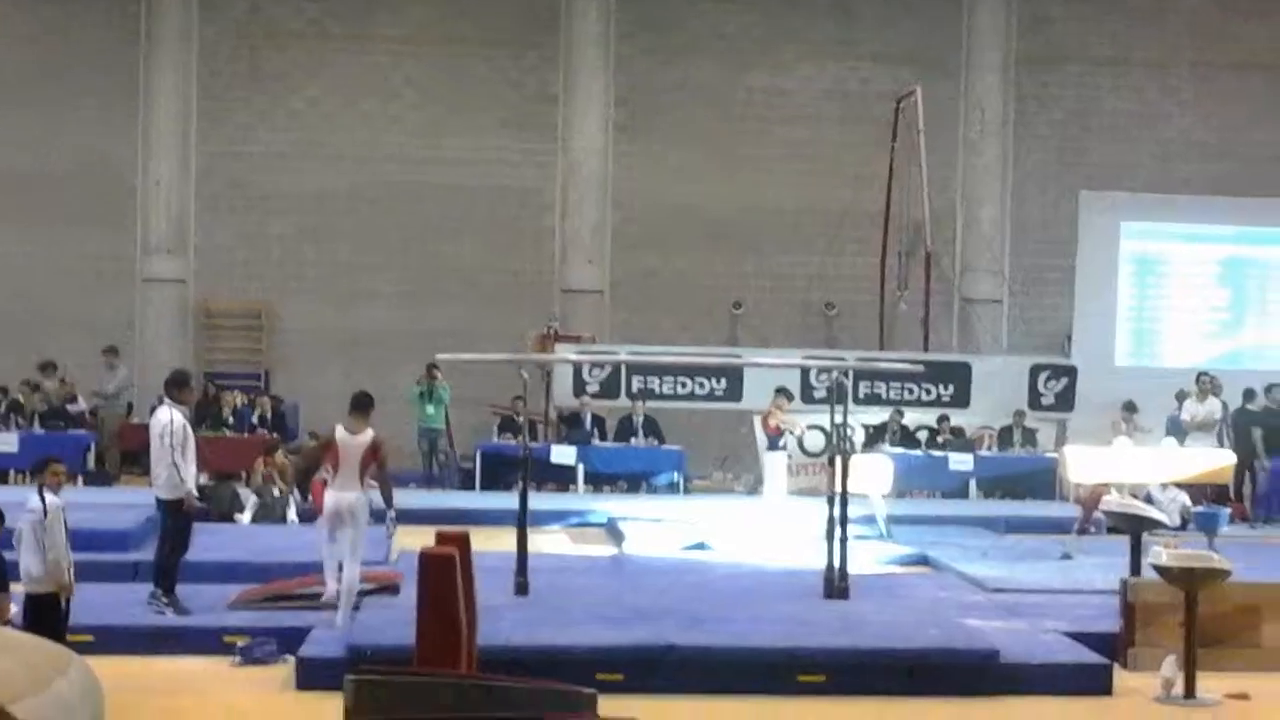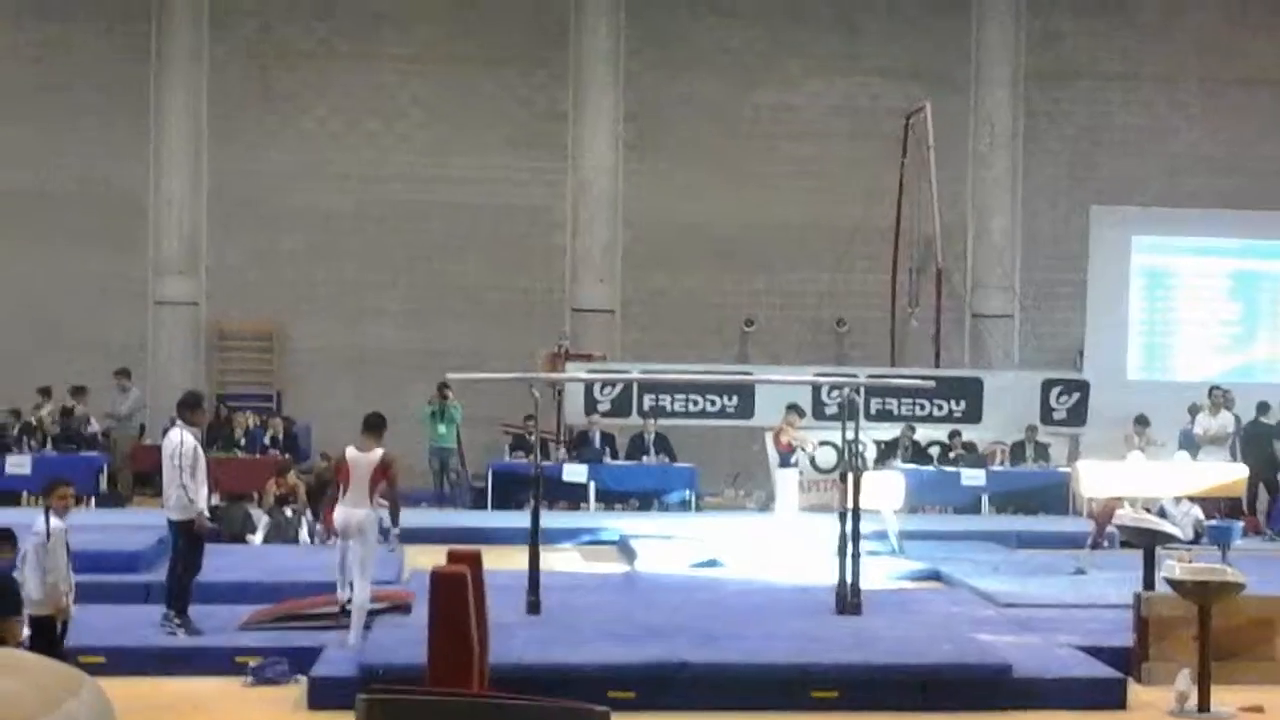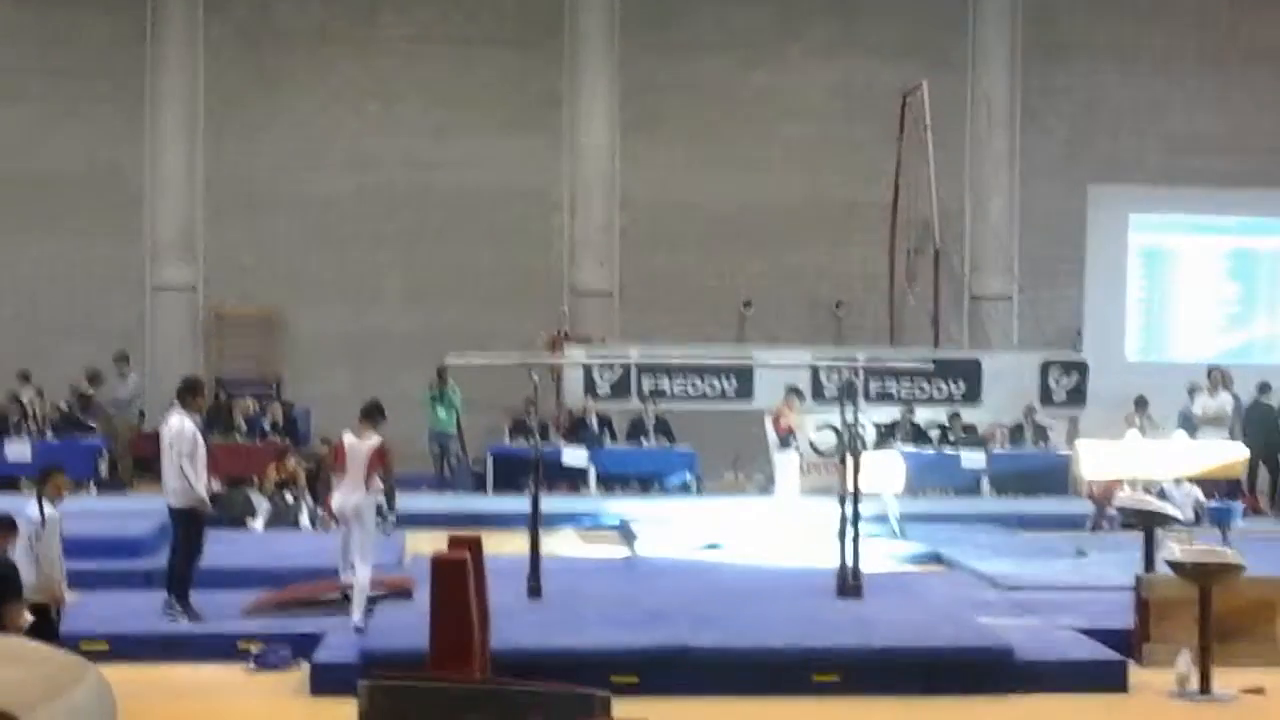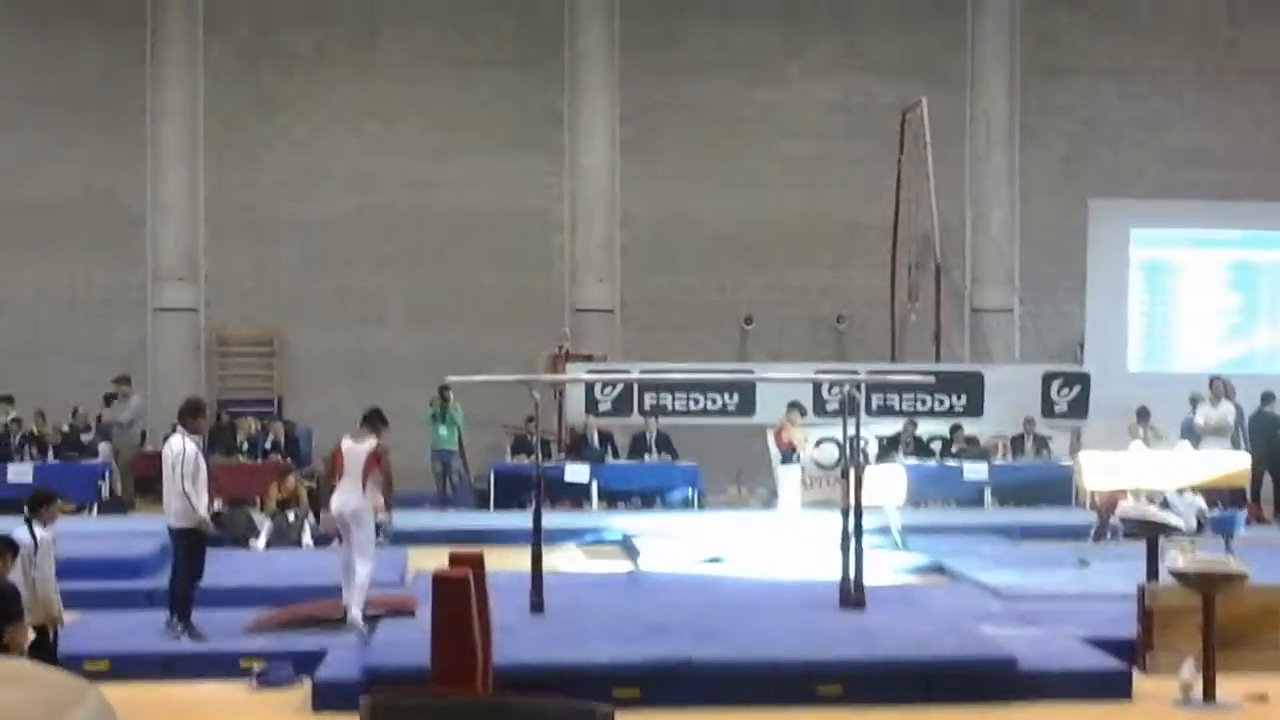
dt=0.2s
person 1, frame 1
left shoulder: (161, 414)
right shoulder: (174, 419)
right elbow: (174, 459)
right wrist: (188, 491)
left hip: (164, 489)
right hip: (177, 492)
left knee: (167, 541)
right knee: (176, 543)
left ankle: (159, 591)
right ankle: (166, 595)
person 1, frame 2
left shoulder: (174, 435)
right shoulder: (186, 441)
right elbow: (184, 480)
right wrist: (199, 512)
left hip: (177, 510)
right hip: (189, 513)
left knee: (178, 563)
right knee: (189, 566)
left ankle: (171, 612)
right ankle: (179, 617)
person 1, frame 3
left shoulder: (173, 421)
right shoulder: (184, 426)
right elbow: (183, 465)
right wrist: (200, 496)
left hip: (177, 496)
right hip: (188, 499)
left knee: (179, 549)
right knee: (189, 552)
left ankle: (173, 598)
right ankle: (180, 602)
person 1, frame 4
left shoulder: (173, 442)
right shoulder: (187, 448)
right elbow: (185, 487)
right wrist: (202, 517)
left hip: (177, 518)
right hip: (190, 520)
left knee: (180, 570)
right knee: (191, 573)
left ankle: (175, 618)
right ankle: (183, 623)
person 2, frame 1
left shoulder: (333, 434)
right shoulder: (374, 440)
right elbow: (383, 480)
right wrist: (390, 512)
left hip: (331, 497)
right hip: (356, 499)
left knee: (329, 541)
right knee: (352, 558)
left ankle: (331, 585)
right ankle: (343, 616)
person 2, frame 2
left shoulder: (345, 454)
right shoulder: (385, 458)
left elbow: (334, 492)
right elbow: (392, 496)
left wrist: (327, 520)
right wrist: (395, 528)
left hip: (342, 513)
right hip: (366, 516)
left knee: (344, 548)
right knee: (363, 578)
left ankle: (343, 593)
right ankle: (355, 635)
person 2, frame 3
left shoulder: (343, 440)
right shoulder: (380, 445)
left elbow: (335, 474)
right elbow: (387, 481)
left wrist: (331, 504)
left hip: (340, 498)
right hip: (362, 500)
left knee: (346, 530)
right knee: (363, 561)
left ankle: (345, 577)
right ankle: (358, 615)
person 2, frame 4
left shoulder: (342, 444)
right shoulder: (378, 447)
left elbow: (328, 478)
right elbow: (387, 482)
left wrist: (327, 504)
right wrist: (388, 510)
left hip: (338, 502)
right hip: (359, 504)
left knee: (348, 546)
right knee: (364, 561)
left ankle: (348, 596)
right ankle: (356, 609)
person 3, frame 1
left shoulder: (33, 502)
right shoulder: (53, 504)
left elbow: (19, 540)
right elbow: (55, 546)
right wrist: (63, 579)
left hip: (32, 580)
right hip: (50, 583)
left knee: (32, 635)
right knee: (54, 637)
person 3, frame 2
left shoulder: (40, 522)
right shoulder: (56, 528)
left elbow: (24, 561)
right elbow: (55, 571)
right wrist: (62, 602)
left hip: (35, 601)
right hip: (50, 605)
right knee: (52, 660)
person 3, frame 3
left shoulder: (32, 509)
right shoulder: (49, 515)
left elbow: (28, 550)
right elbow: (49, 557)
right wrist: (56, 590)
left hip: (28, 588)
right hip: (42, 592)
right knee: (47, 645)
person 3, frame 4
left shoulder: (19, 533)
right shoulder: (42, 538)
left elbow: (23, 574)
right elbow: (44, 579)
right wrist: (54, 611)
right hip: (38, 614)
right knee: (46, 664)
